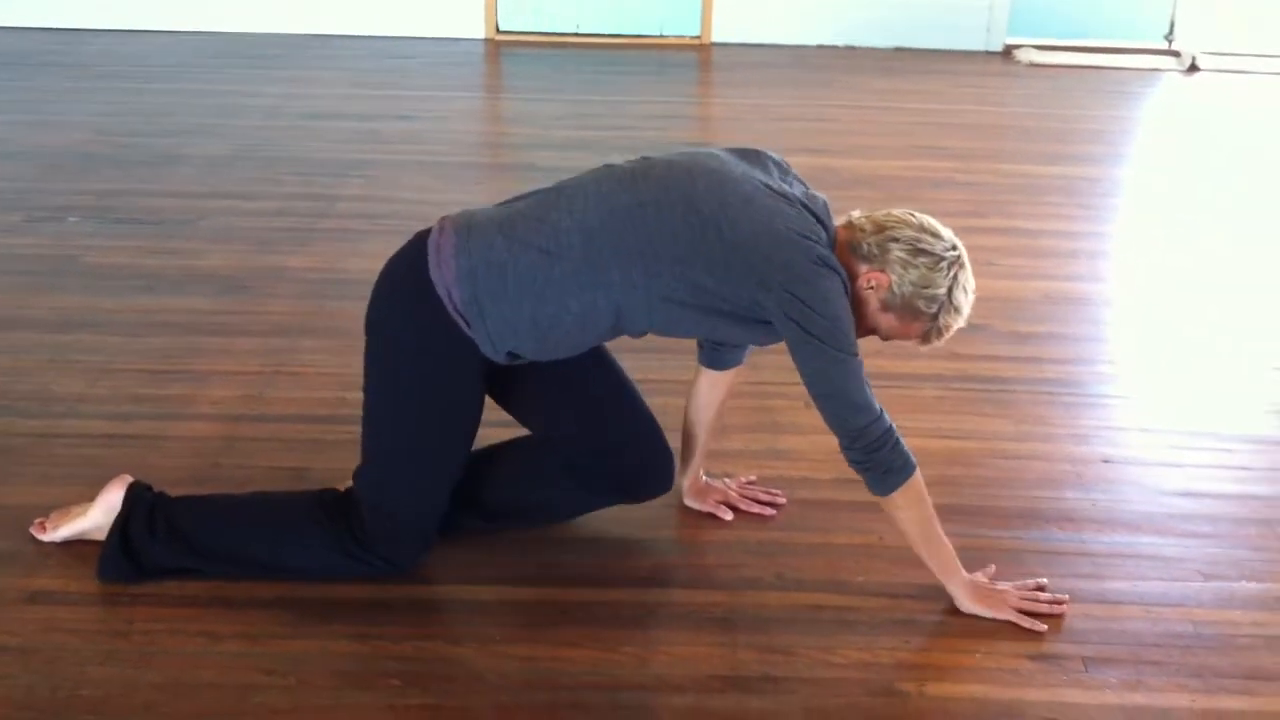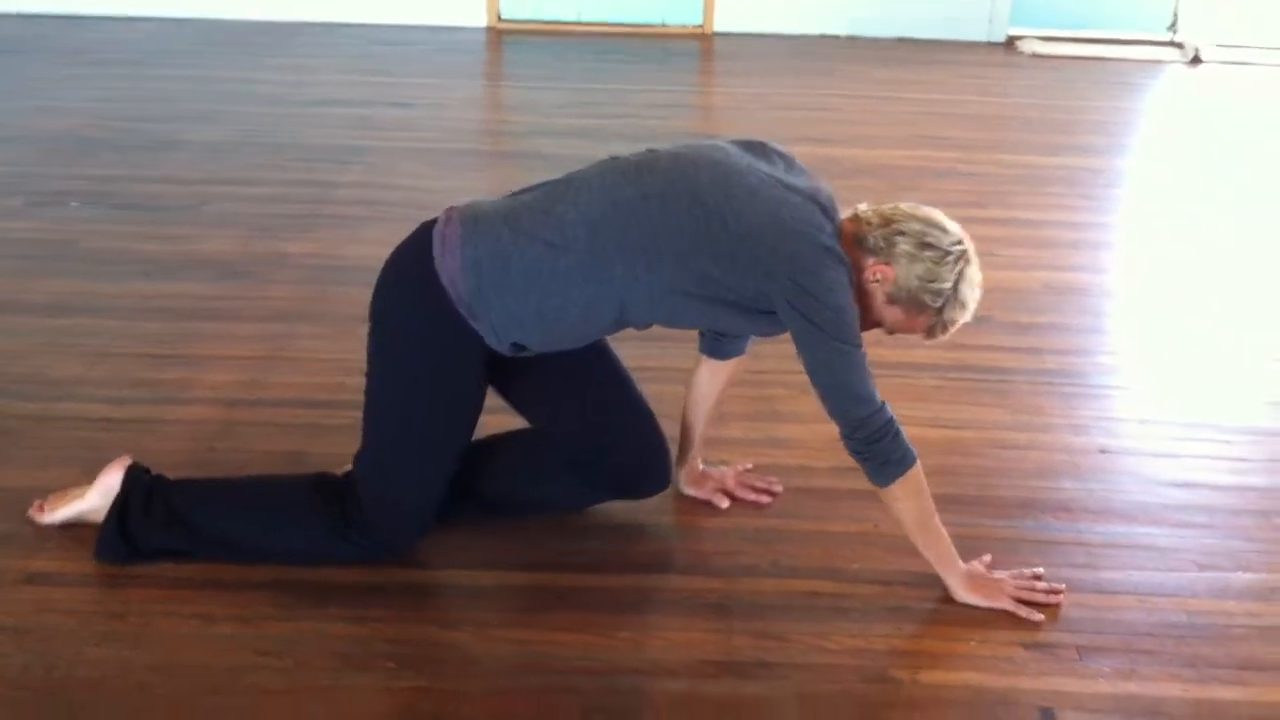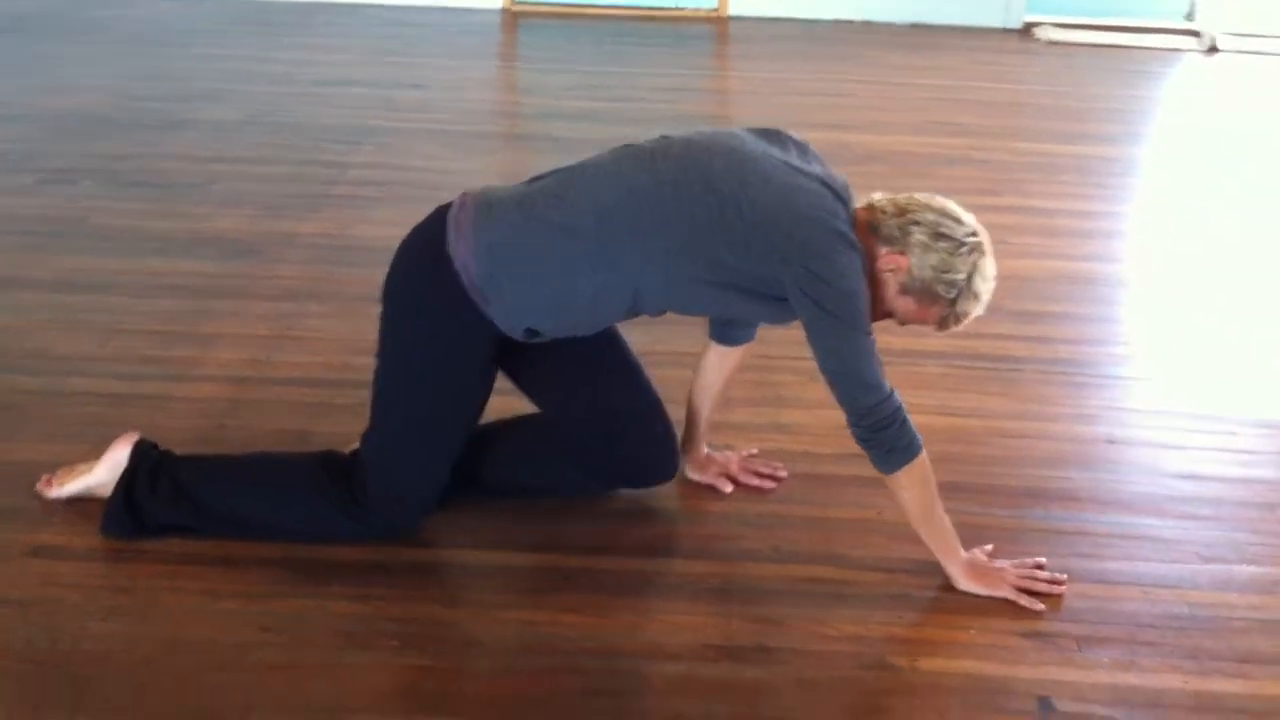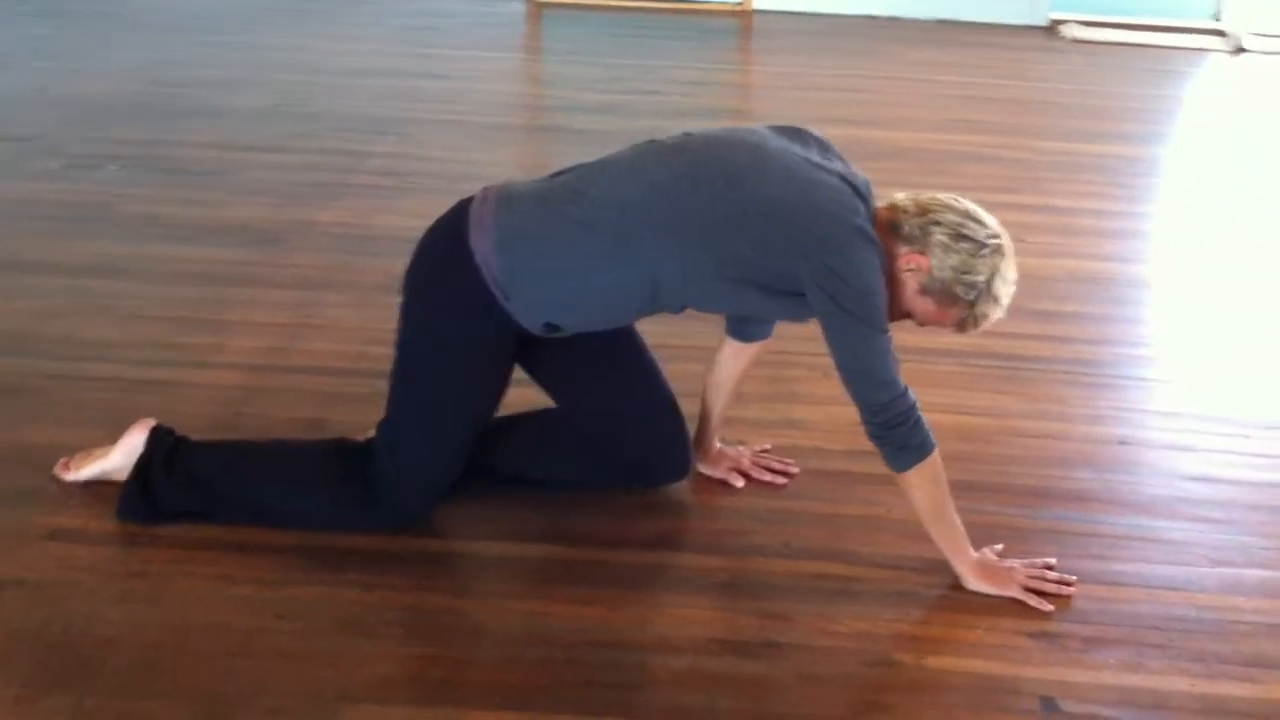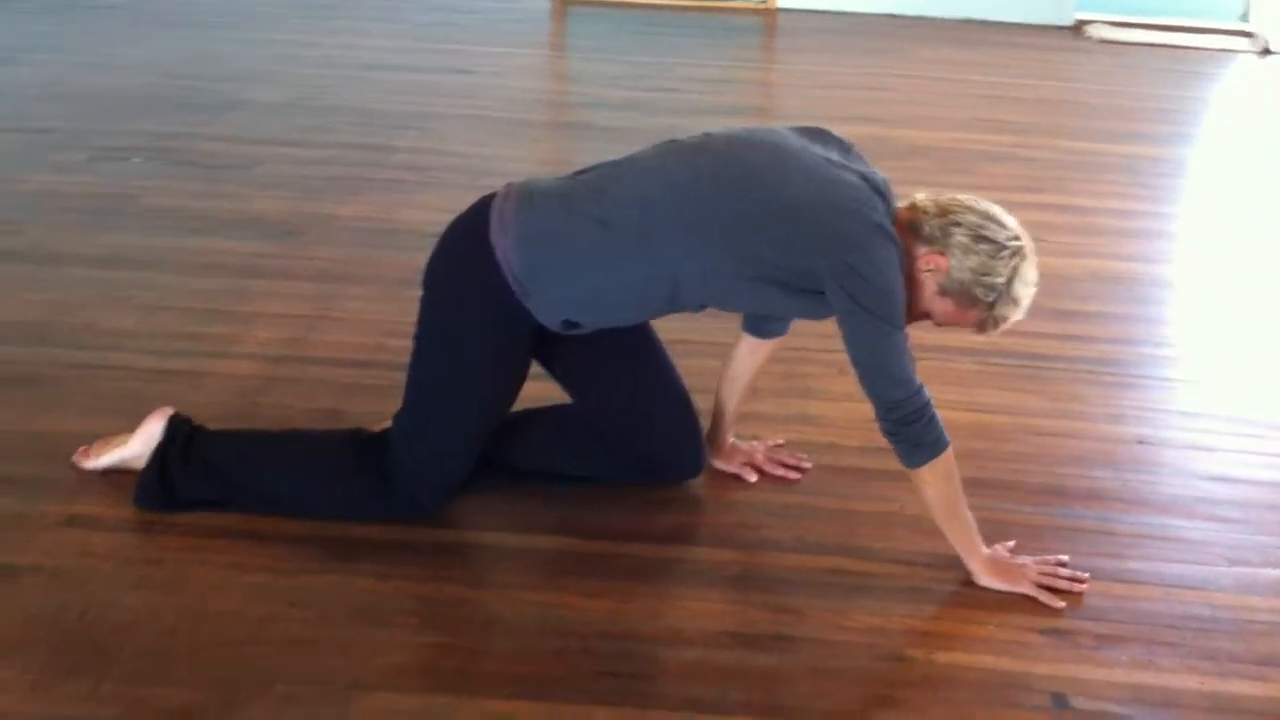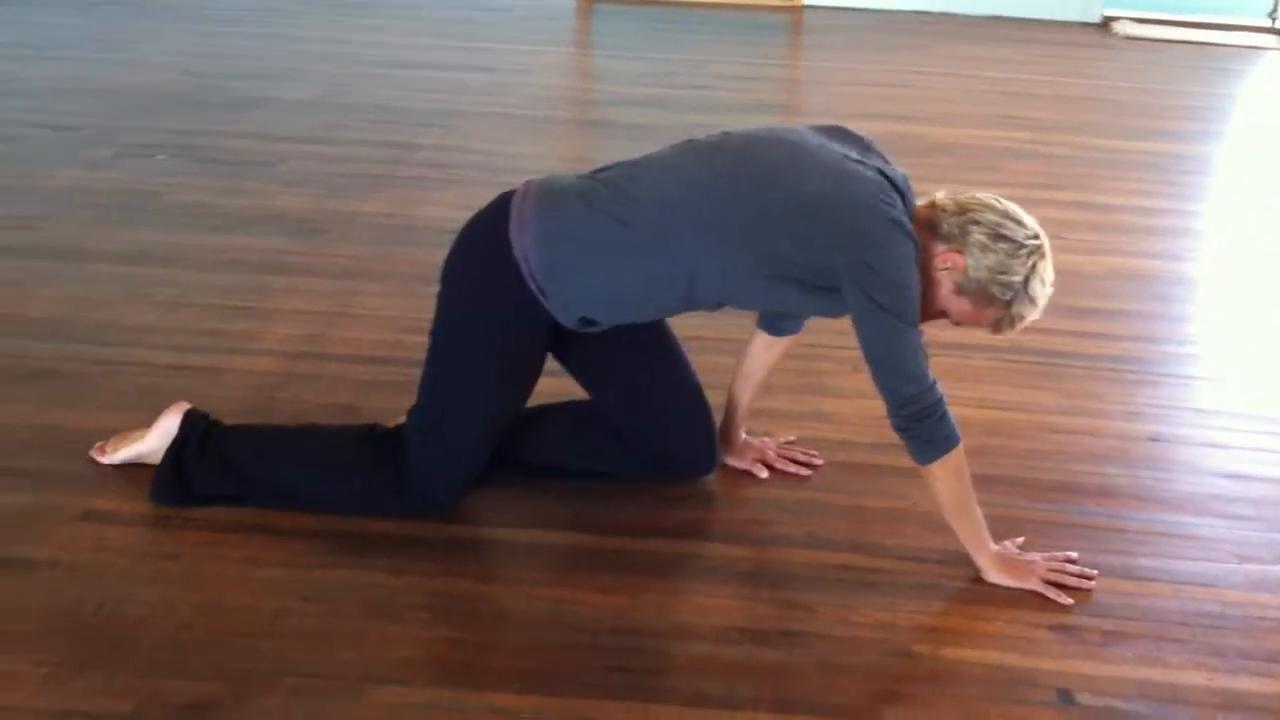
dt=0.1s
person 1, frame 1
left shoulder: (780, 191)
right shoulder: (806, 273)
left elbow: (722, 329)
right elbow: (869, 443)
left wrist: (695, 472)
right wrist: (961, 585)
left hip: (492, 299)
right hip: (439, 307)
left knee: (636, 467)
right knee: (380, 543)
left ankle: (414, 480)
right ankle: (138, 521)
person 1, frame 2
left shoulder: (786, 184)
right shoulder: (813, 264)
left elbow: (724, 322)
right elbow: (871, 433)
left wrist: (693, 462)
right wrist: (957, 575)
left hip: (491, 286)
right hip: (445, 299)
left knee: (634, 465)
right knee: (379, 527)
left ankle: (409, 468)
right ankle: (138, 503)
person 1, frame 3
left shoulder: (798, 172)
right shoulder: (823, 252)
left elbow: (732, 301)
right elbow: (879, 422)
left wrist: (696, 443)
right wrist: (959, 563)
left hip: (509, 276)
right hip: (456, 284)
left knee: (639, 455)
right knee: (379, 508)
left ankle: (414, 452)
right ankle: (143, 477)
person 1, frame 4
left shoulder: (819, 171)
right shoulder: (842, 248)
left elbow: (748, 299)
right elbow: (893, 420)
left wrist: (710, 438)
right wrist: (968, 562)
left hip: (525, 268)
right hip: (479, 279)
left knee: (653, 454)
right knee: (394, 496)
left ankle: (426, 444)
right ankle: (161, 462)
person 1, frame 5
left shoulder: (839, 172)
right shoulder: (863, 245)
left elbow: (765, 289)
right elbow: (907, 417)
left wrist: (723, 431)
right wrist: (978, 557)
left hip: (549, 268)
right hip: (496, 271)
left knee: (667, 452)
right knee: (407, 485)
left ankle: (439, 435)
right ankle: (177, 452)
person 1, frame 6
left shoulder: (859, 169)
right shoulder: (881, 241)
left elbow: (780, 285)
right elbow: (918, 412)
left wrist: (736, 428)
right wrist: (986, 553)
left hip: (565, 262)
right hip: (517, 271)
left knee: (682, 449)
right knee: (423, 480)
left ankle: (453, 432)
right ankle: (195, 446)
